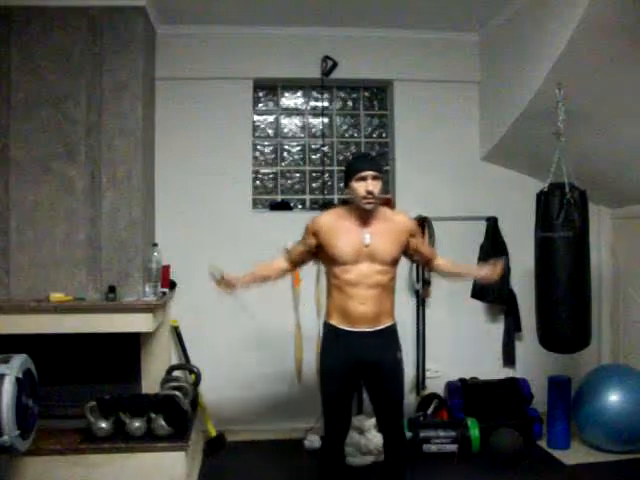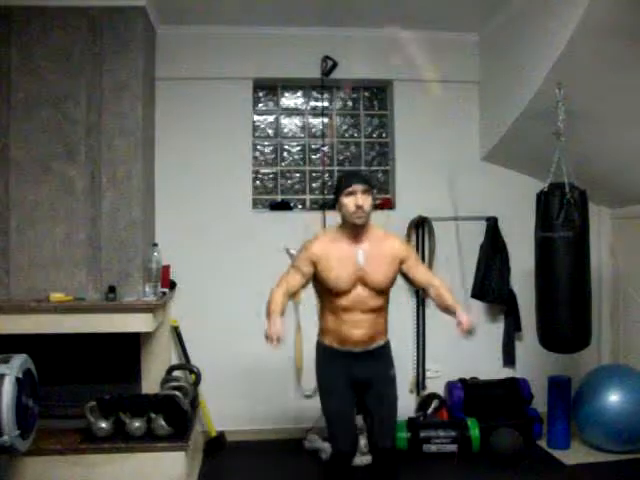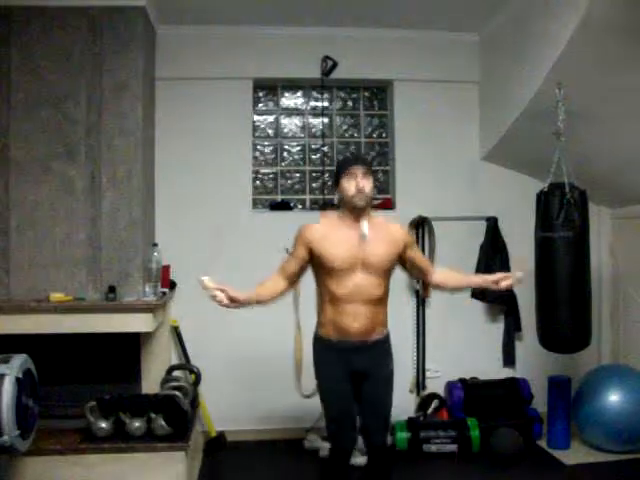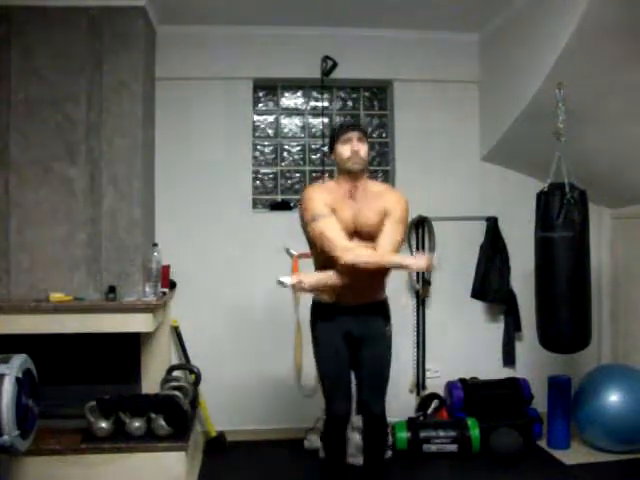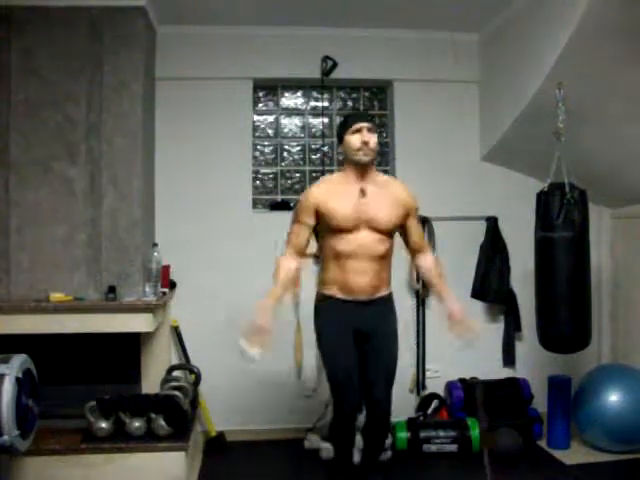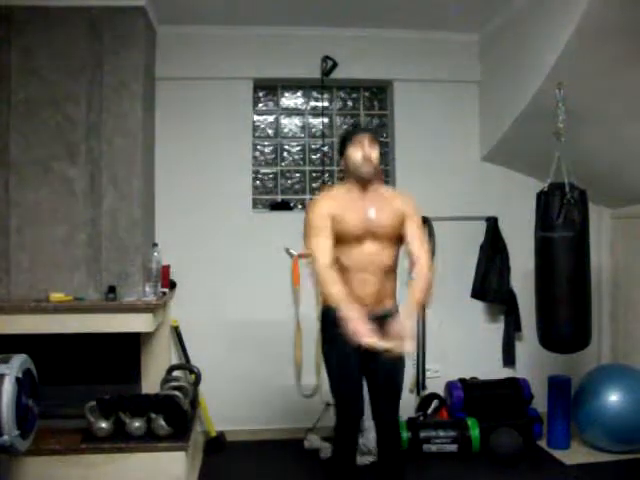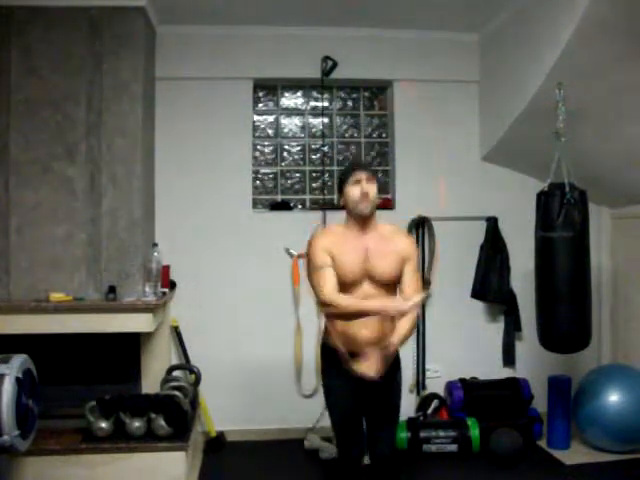
dt=0.4s
person 1, frame 1
left shoulder: (403, 225)
right shoulder: (324, 224)
left elbow: (431, 260)
right elbow: (288, 261)
left wrist: (474, 272)
right wrist: (243, 279)
left hip: (384, 340)
right hip: (338, 339)
left knee: (393, 427)
right knee: (335, 429)
person 1, frame 2
left shoulder: (395, 246)
right shoulder: (318, 248)
left elbow: (433, 286)
right elbow: (282, 291)
left wrist: (457, 311)
right wrist: (274, 319)
left hip: (378, 359)
right hip: (333, 360)
left knee: (384, 445)
right knee: (343, 446)
person 1, frame 3
left shoulder: (396, 234)
right shoulder: (314, 233)
left elbow: (430, 274)
right elbow: (283, 279)
left wrist: (482, 281)
right wrist: (243, 299)
left hip: (376, 349)
right hip: (331, 350)
left knee: (376, 439)
right knee: (342, 440)
person 1, frame 4
left shoulder: (392, 199)
right shoulder: (317, 196)
left elbow: (378, 258)
right elbow: (342, 253)
left wrist: (319, 279)
right wrist: (407, 262)
left hip: (373, 315)
right hip: (330, 317)
left knee: (374, 409)
right knee: (338, 410)
person 1, frame 5
left shoulder: (400, 195)
right shoulder: (318, 194)
left elbow: (422, 253)
right elbow: (292, 255)
left wrist: (447, 299)
right wrist: (269, 304)
left hip: (381, 309)
right hip: (333, 310)
left knee: (379, 405)
right knee: (347, 405)
left ankle: (371, 469)
person 1, frame 6
left shoulder: (402, 205)
right shoulder: (324, 205)
left elbow: (422, 264)
right elbow: (324, 267)
left wrist: (409, 313)
right wrist: (352, 317)
left hip: (386, 326)
right hip: (339, 324)
left knee: (388, 419)
right knee: (350, 417)
person 1, frame 7
left shoulder: (402, 243)
right shoulder: (323, 242)
left elbow: (410, 309)
right elbow: (329, 301)
left wrist: (382, 357)
right wrist: (385, 306)
left hip: (385, 362)
right hip: (339, 364)
left knee: (384, 452)
right knee: (351, 453)
